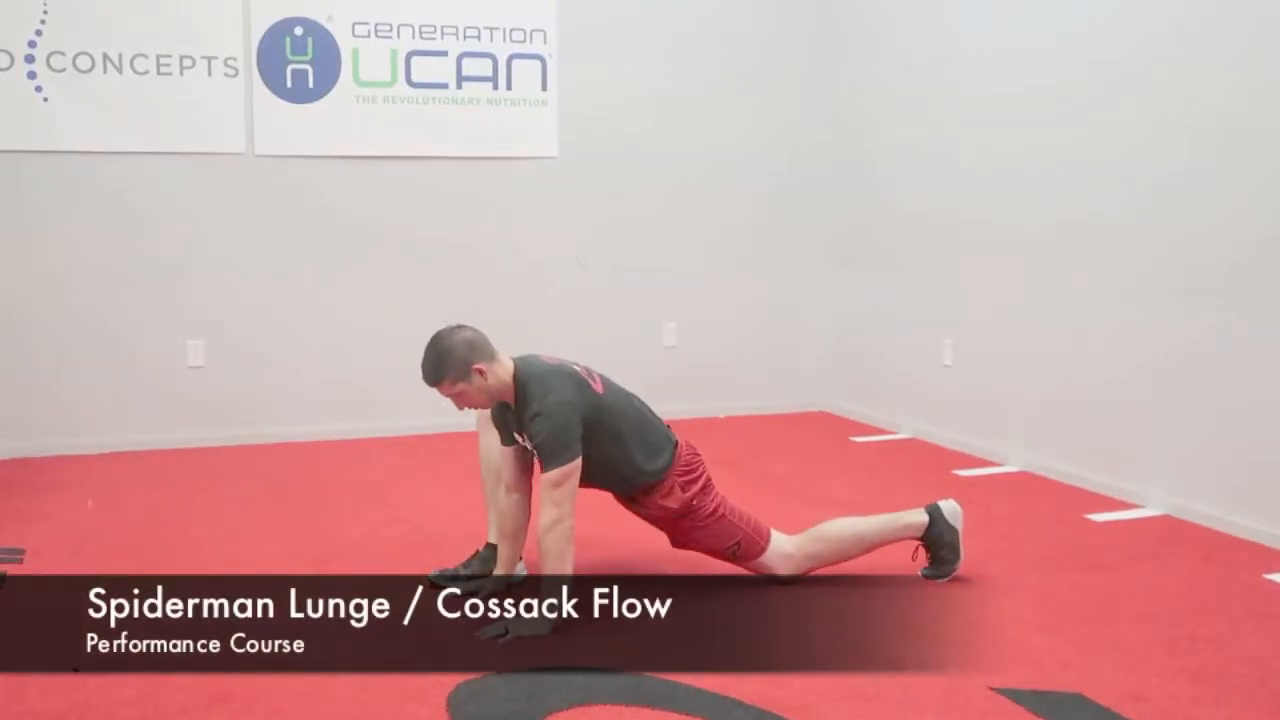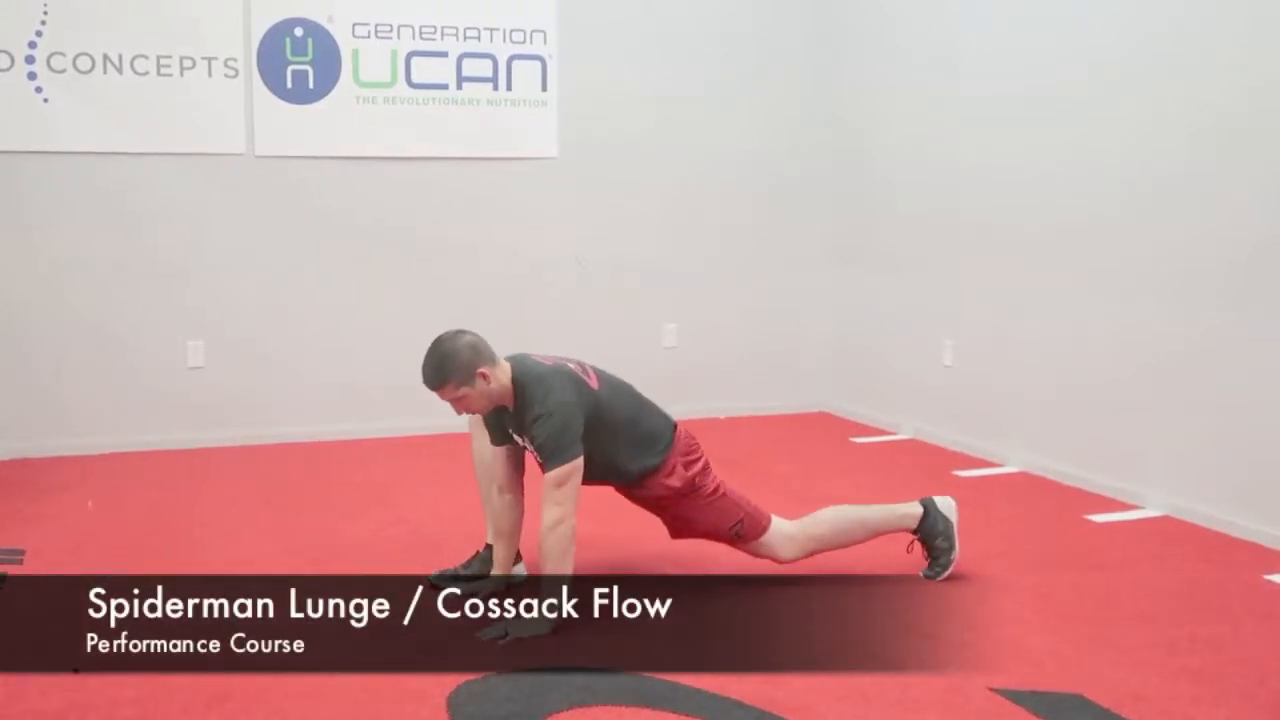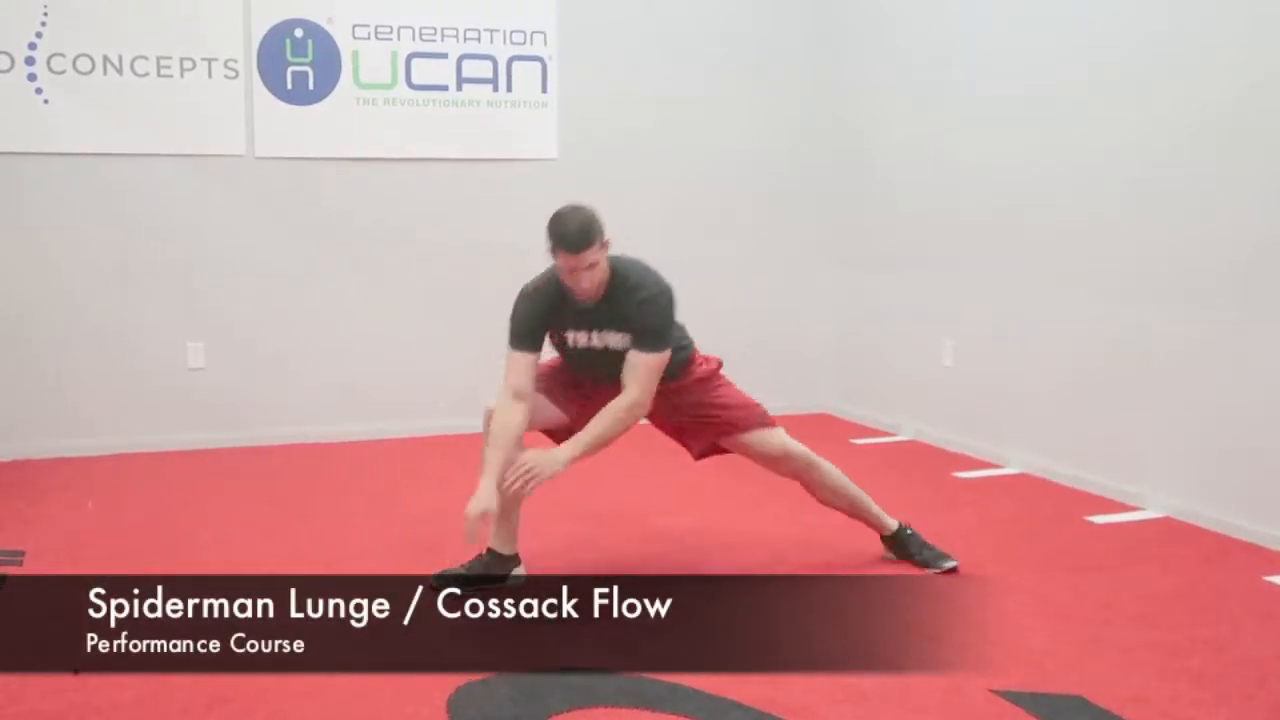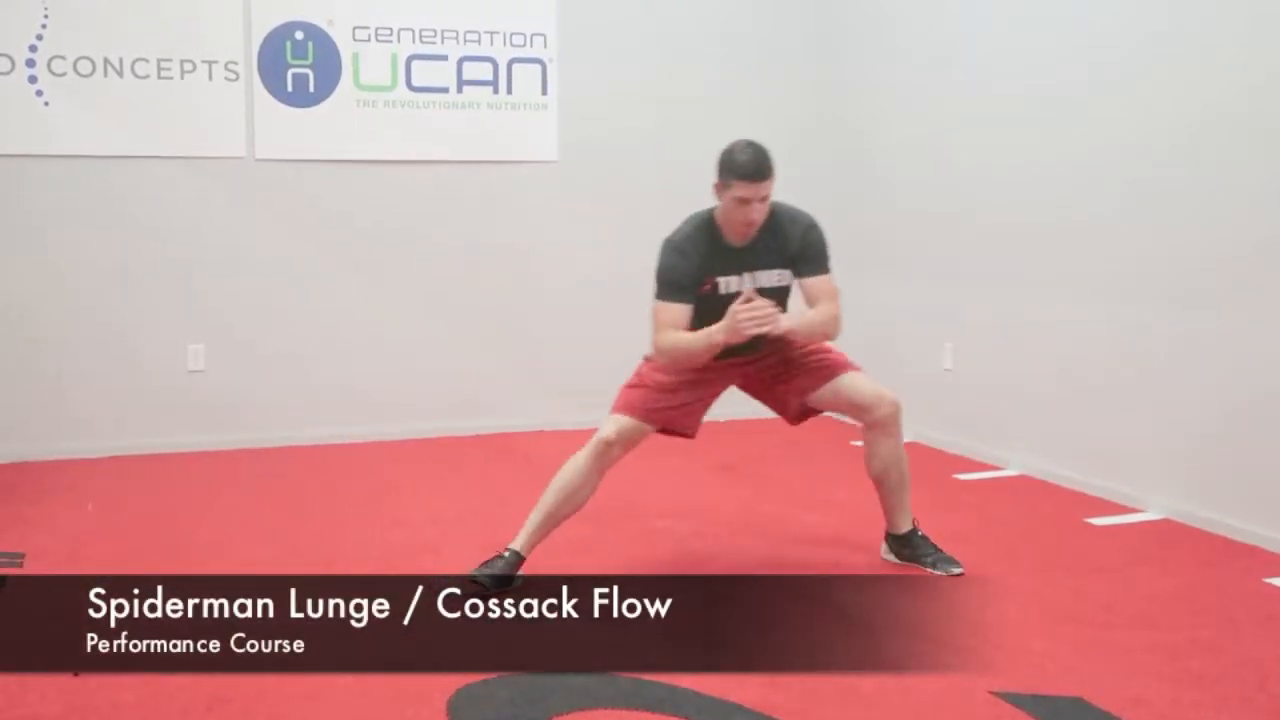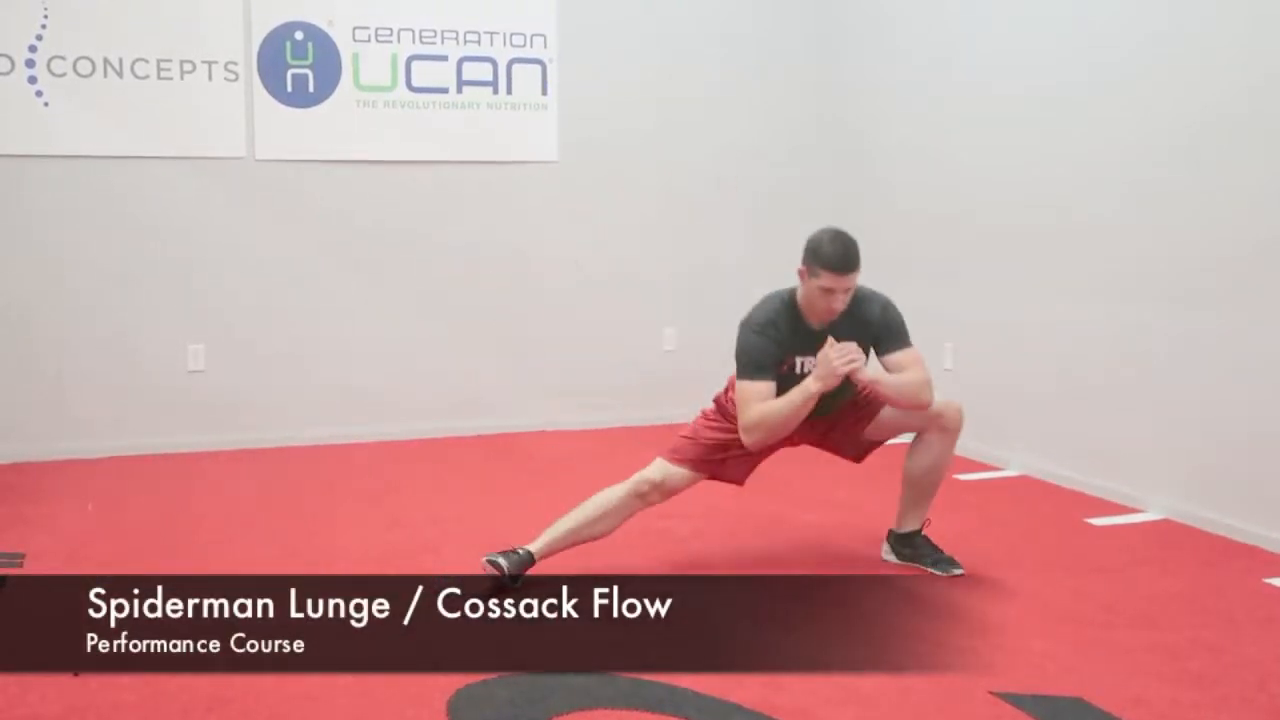
dt=0.4s
person 1, frame 1
left shoulder: (549, 405)
right shoulder: (508, 392)
left elbow: (556, 519)
right elbow: (512, 488)
right wrist: (500, 576)
left hip: (666, 484)
right hip: (630, 466)
left knee: (788, 559)
right knee: (490, 437)
left ankle: (929, 521)
right ankle: (492, 556)
person 1, frame 2
left shoulder: (550, 403)
right shoulder: (496, 396)
left elbow: (560, 517)
right elbow: (504, 487)
right wrist: (502, 570)
left hip: (663, 467)
right hip: (609, 457)
left knee: (785, 543)
right knee: (487, 443)
left ankle: (925, 516)
right ankle: (492, 560)
person 1, frame 3
left shoulder: (648, 291)
right shoulder: (535, 299)
left elbow: (636, 398)
right elbow: (514, 395)
left wrist: (560, 457)
right wrist: (486, 483)
left hip: (677, 379)
right hip: (589, 378)
left knee: (788, 455)
right knee: (502, 419)
left ankle: (899, 535)
right ankle: (500, 559)
person 1, frame 4
left shoulder: (800, 230)
right shoulder: (684, 246)
left elbow: (828, 318)
right elbow: (666, 348)
left wrist: (780, 322)
right wrist: (731, 327)
left hip: (775, 345)
right hip: (692, 353)
left knee: (882, 407)
right knee: (608, 441)
left ankle: (902, 536)
right ankle: (514, 555)
person 1, frame 5
left shoulder: (876, 312)
right shoulder: (764, 325)
left elbow: (921, 391)
right elbow: (753, 432)
left wrist: (867, 374)
right wrist: (815, 383)
left hip: (836, 407)
right hip: (757, 412)
left knee: (945, 416)
right knee: (650, 484)
left ankle: (905, 537)
right ankle: (528, 554)
